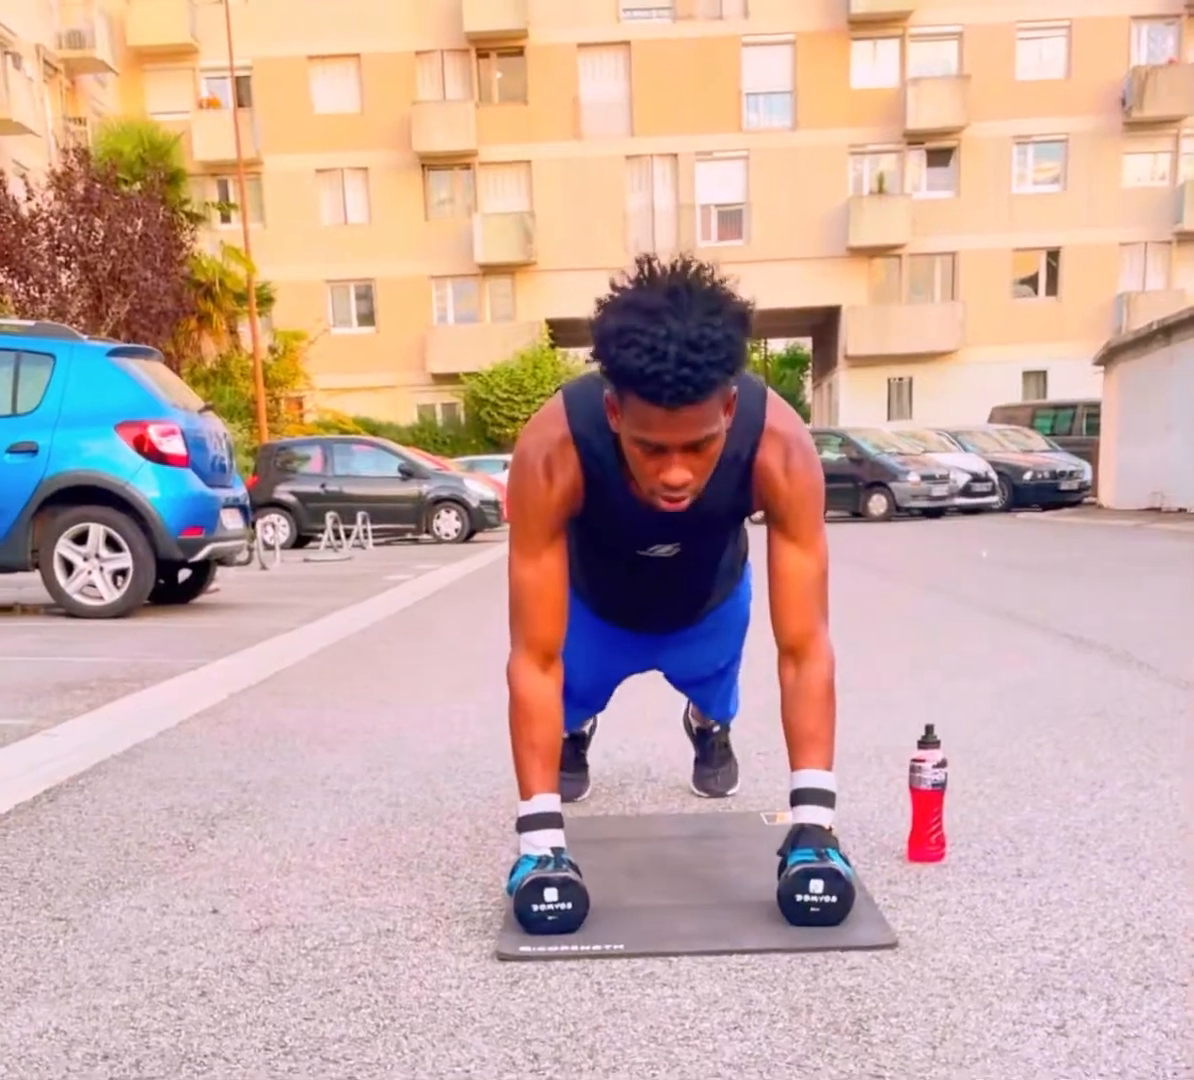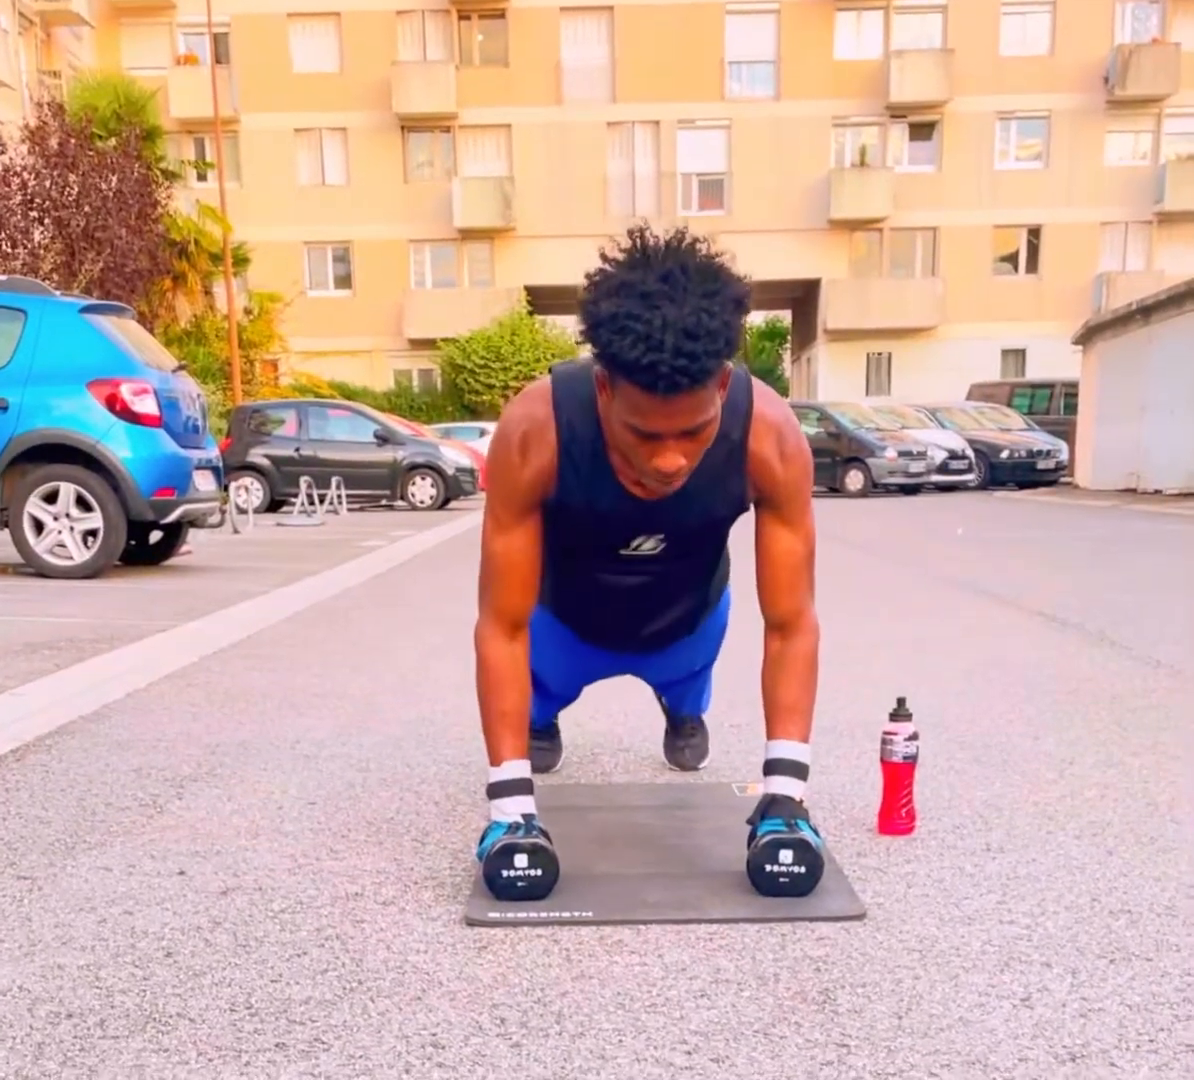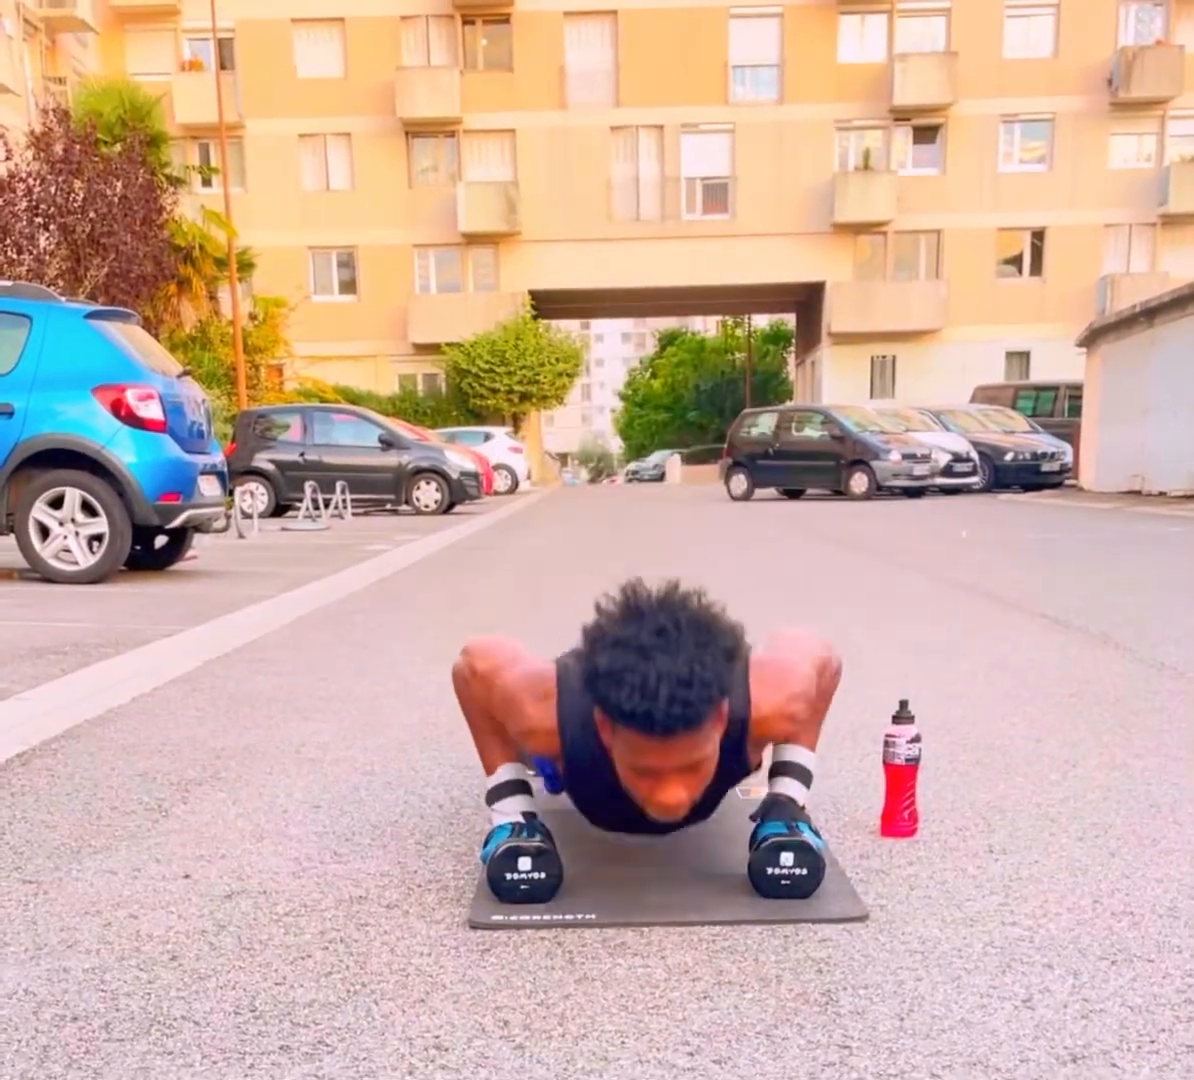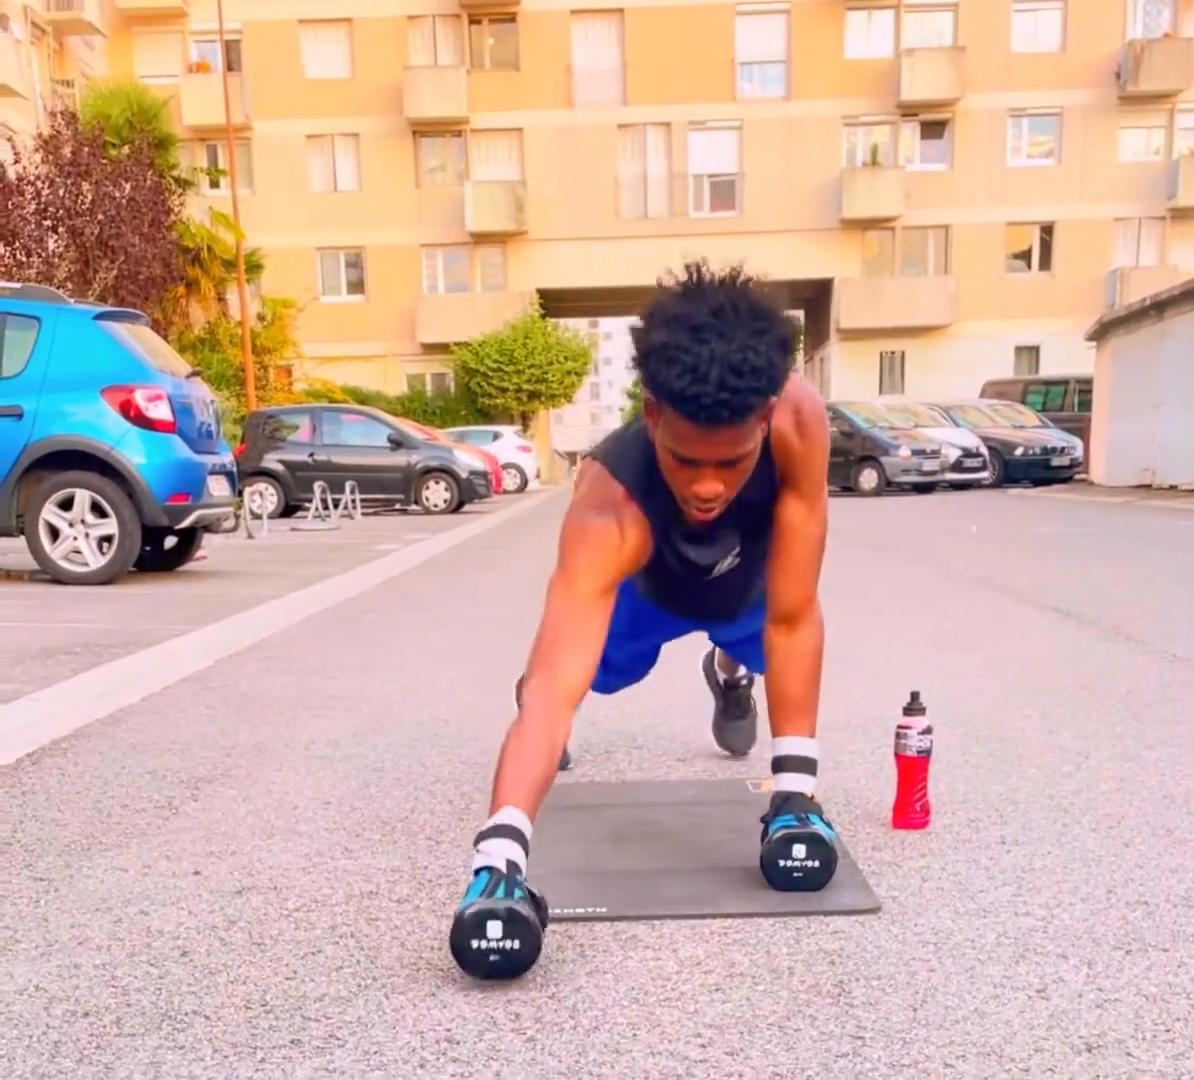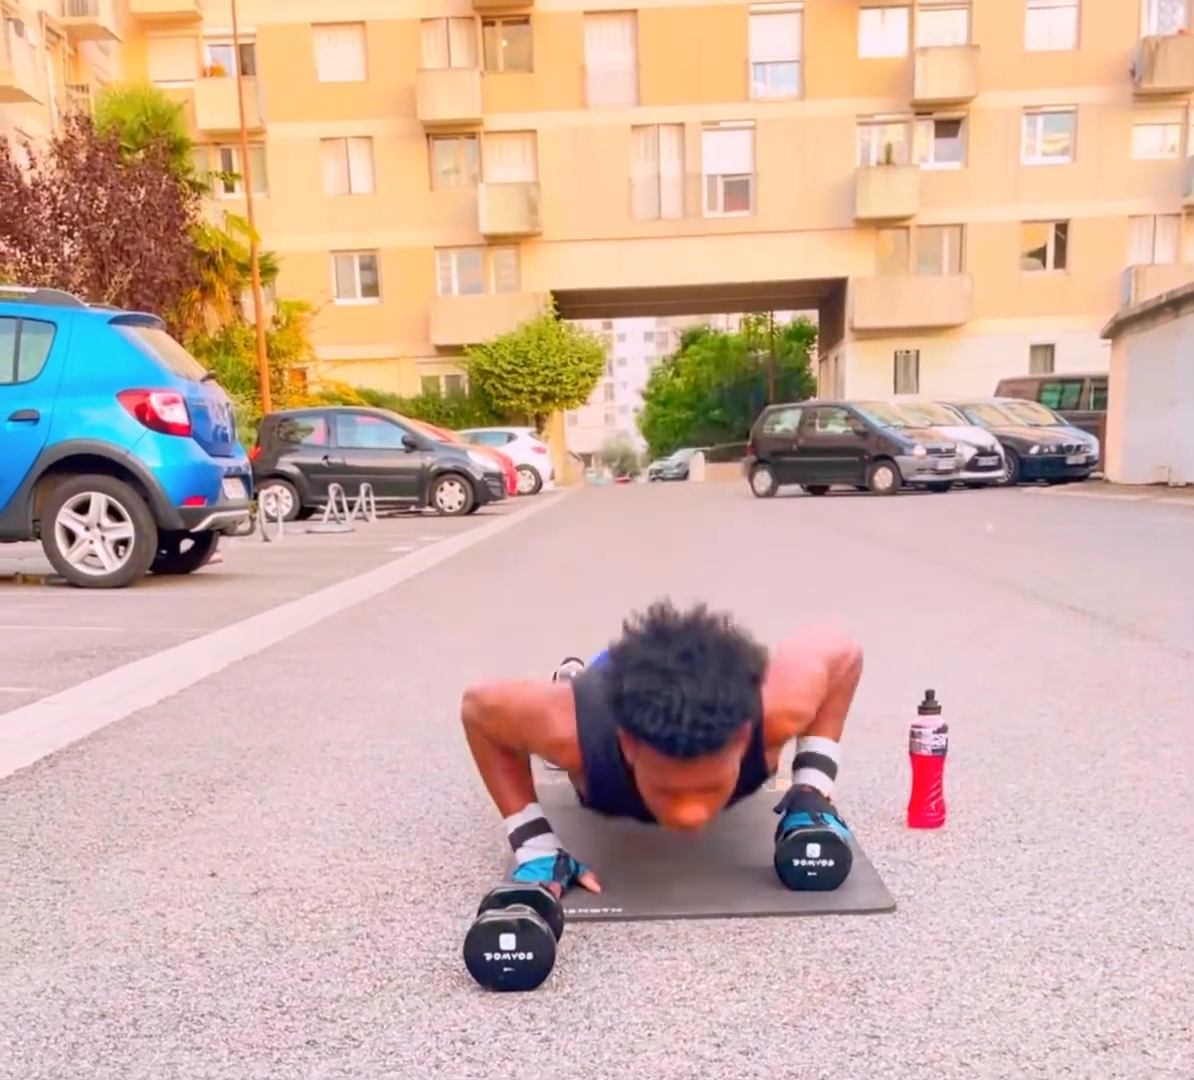
dt=1s
person 1, frame 1
left shoulder: (780, 446)
right shoulder: (551, 450)
left elbow: (804, 647)
right elbow: (535, 657)
left wrist: (813, 820)
right wrist: (540, 837)
left hip: (710, 597)
right hip: (595, 602)
left knee: (714, 695)
left ankle: (709, 726)
right ankle: (574, 733)
person 1, frame 2
left shoulder: (771, 437)
right shoulder: (533, 431)
left elbow: (790, 624)
right elbow: (502, 626)
left wrist: (785, 789)
right wrist: (510, 801)
left hip: (689, 618)
right hip: (567, 620)
left knee: (686, 705)
right knee: (540, 704)
left ankle: (683, 713)
right ankle: (542, 721)
person 1, frame 3
left shoulder: (774, 703)
right shoulder: (543, 715)
left elbow: (824, 659)
right elbow: (472, 666)
left wrist: (789, 793)
right wrist: (508, 803)
person 1, frame 4
left shoulder: (798, 422)
right shoulder: (609, 505)
left elbow: (793, 620)
right elbow: (553, 693)
left wrist: (795, 786)
right wrist: (499, 853)
left hip: (748, 579)
right hip: (651, 587)
left knee: (752, 648)
right knee: (603, 669)
left ankle: (728, 669)
person 1, frame 5
left shoulder: (782, 702)
right shoulder: (571, 727)
left elbow: (846, 653)
right elbow: (477, 708)
left wrist: (813, 790)
right wrist: (533, 845)
